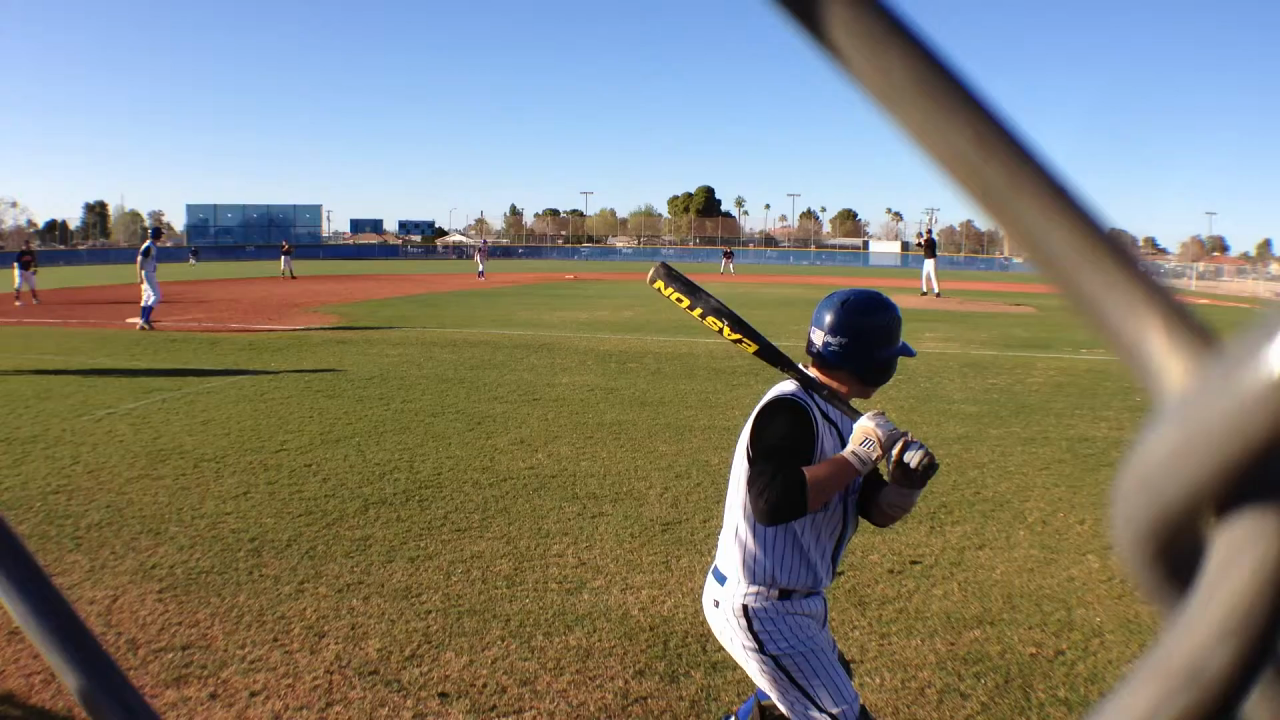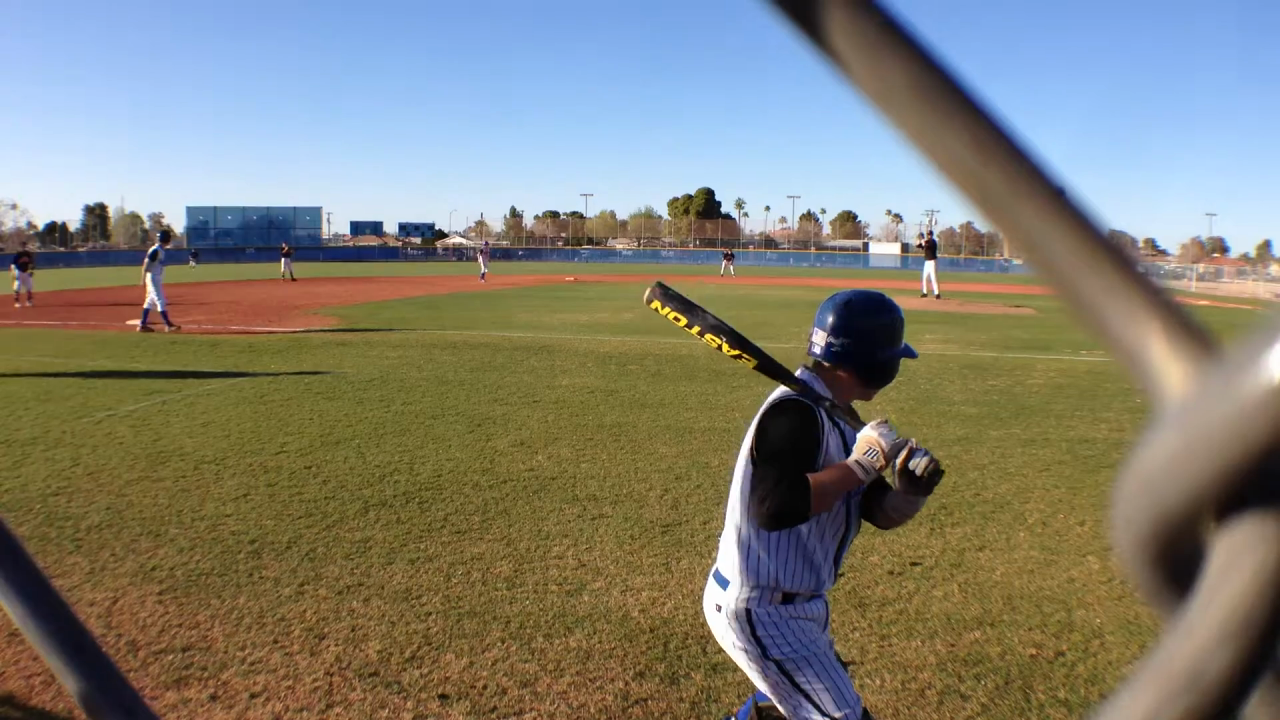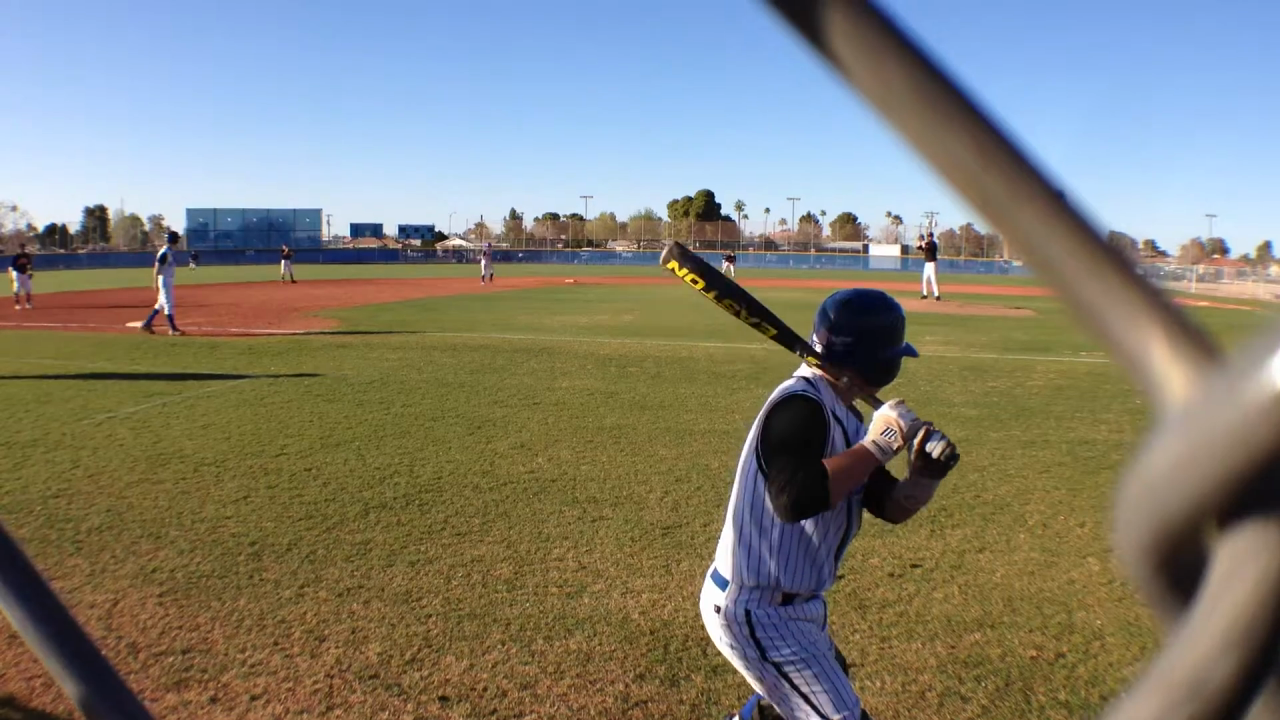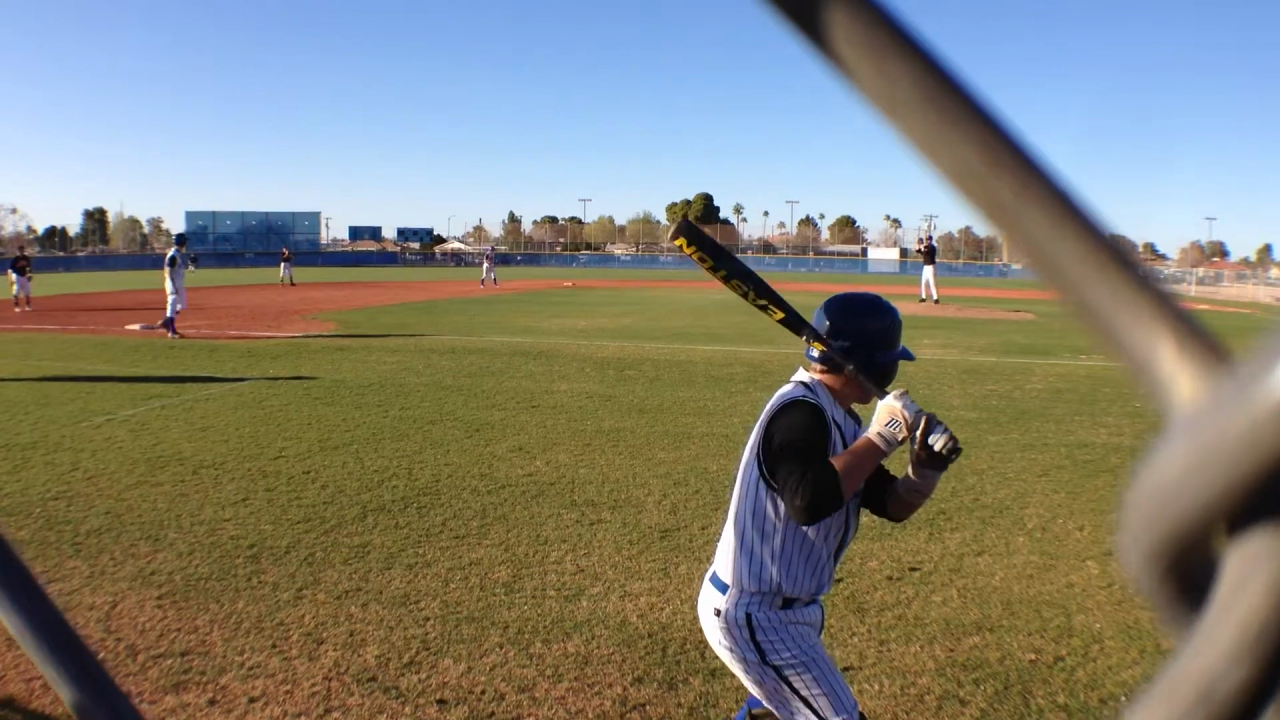
dt=0.2s
person 1, frame 1
left shoulder: (842, 414)
right shoulder: (791, 409)
left elbow: (878, 512)
right elbow: (771, 504)
left wrist: (904, 484)
right wrist: (857, 455)
left hip: (791, 598)
right hip: (759, 606)
person 1, frame 2
left shoulder: (840, 418)
right shoulder: (795, 411)
left elbow: (880, 513)
right elbow: (774, 508)
left wrist: (911, 490)
right wrist: (861, 464)
left hip: (790, 600)
right hip: (760, 610)
left knee: (807, 685)
person 1, frame 3
left shoulder: (841, 413)
right shoulder: (800, 406)
left elbow: (890, 506)
right elbow: (796, 499)
left wrist: (925, 476)
right wrist: (877, 444)
left hip: (782, 600)
right hip: (757, 611)
left knee: (808, 682)
person 1, frame 4
left shoulder: (839, 417)
right shoulder: (800, 411)
left elbow: (891, 504)
right elbow: (808, 502)
left wrist: (925, 470)
right wrist: (881, 437)
left hip: (775, 605)
right hip: (757, 615)
